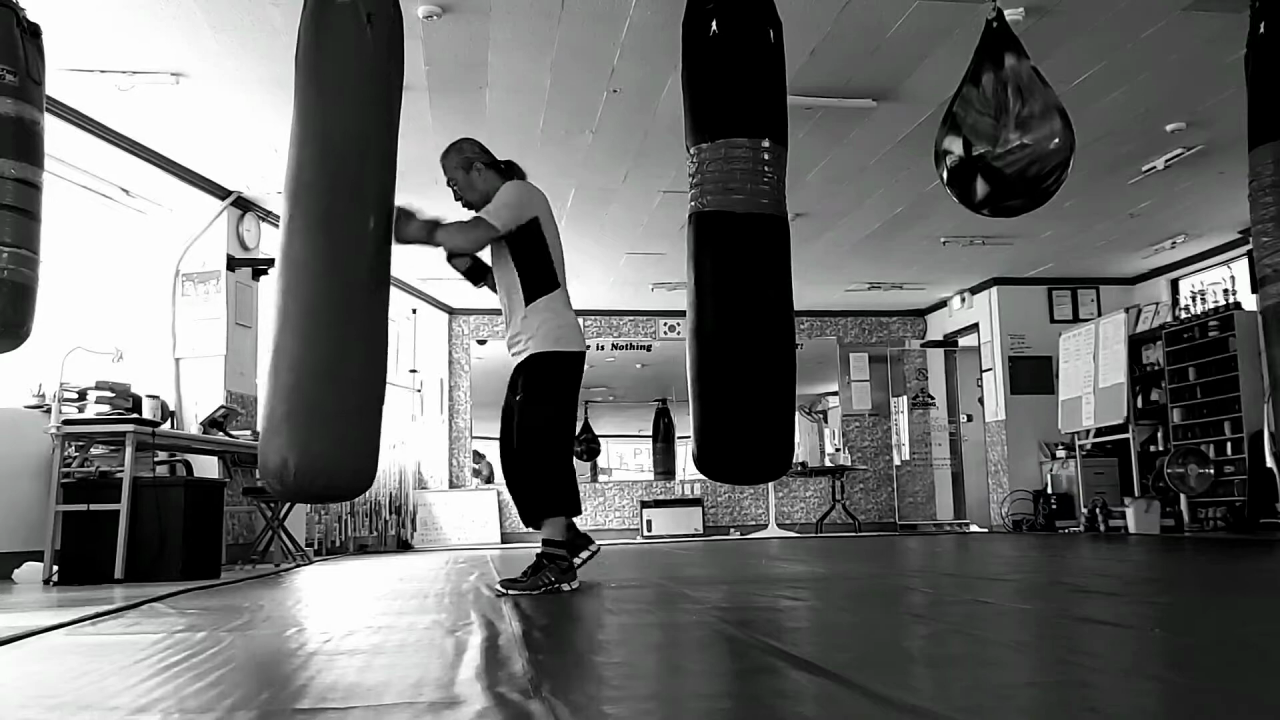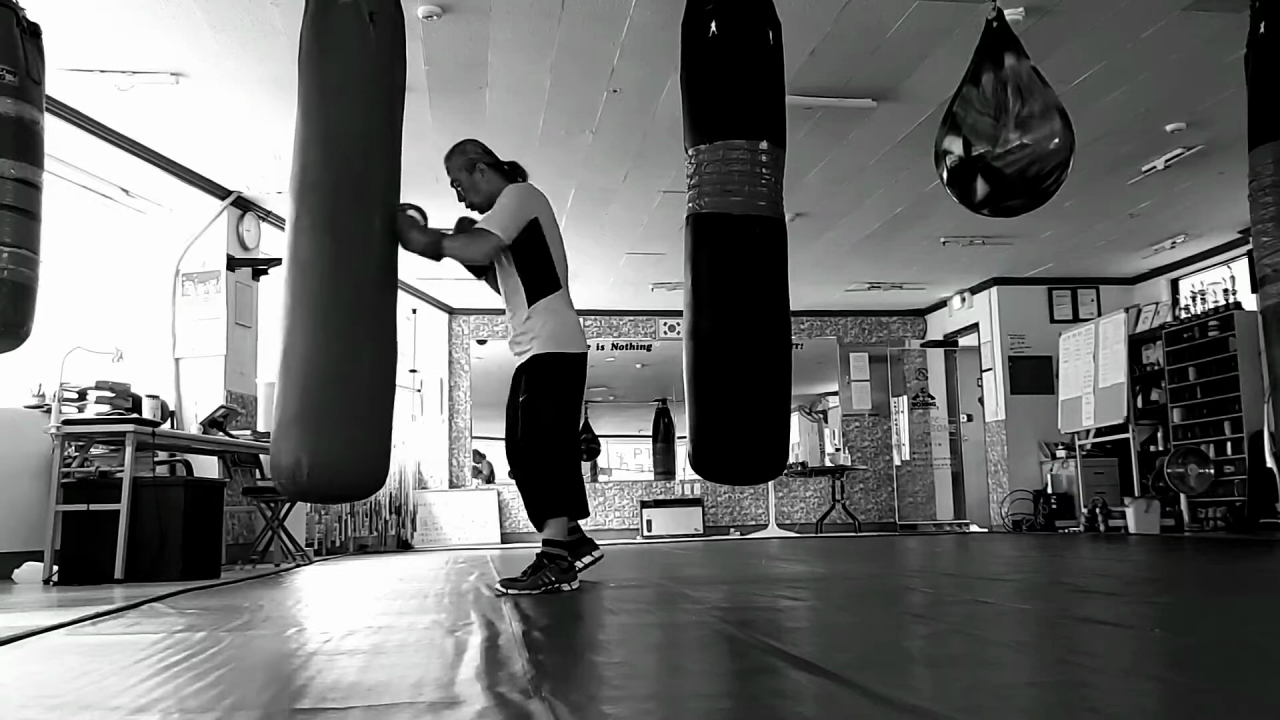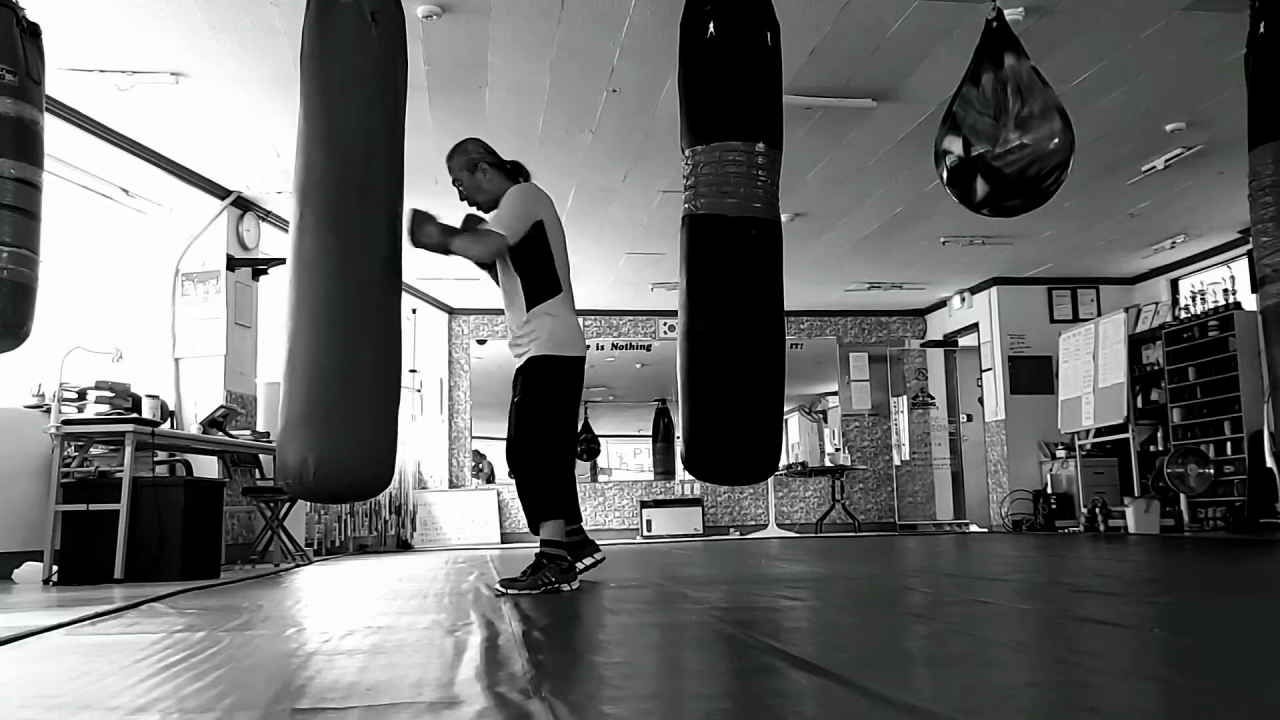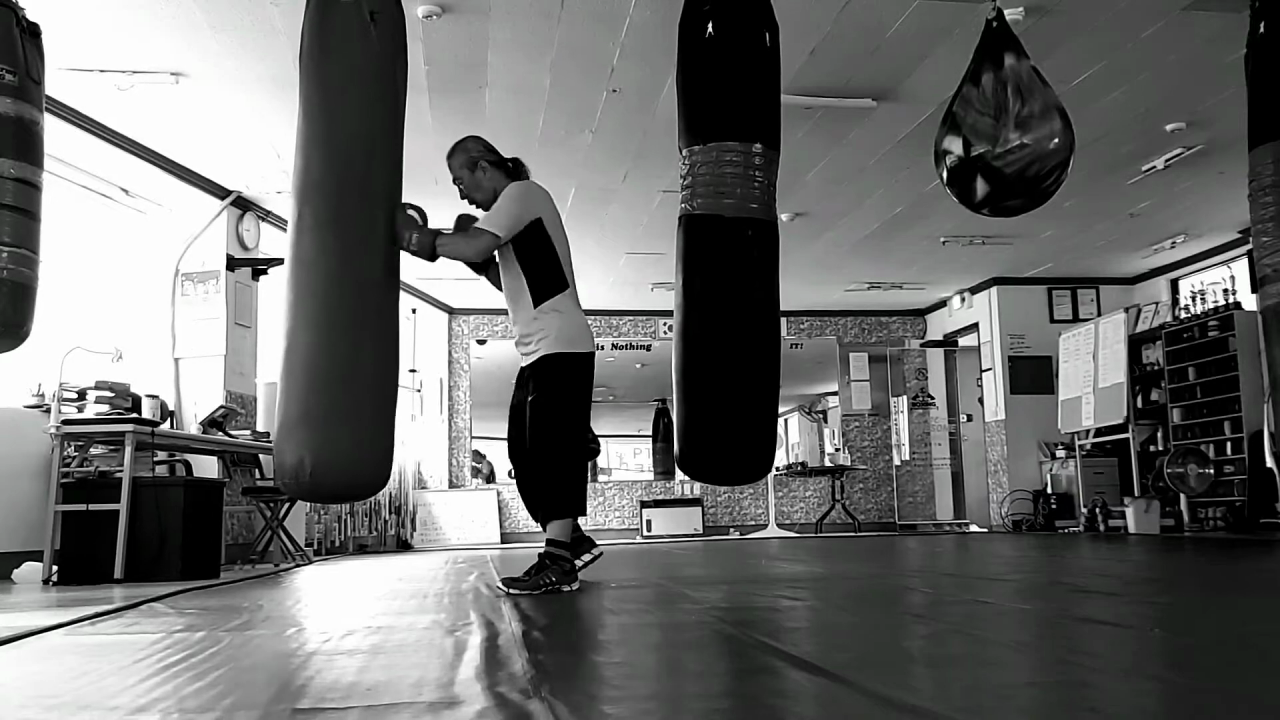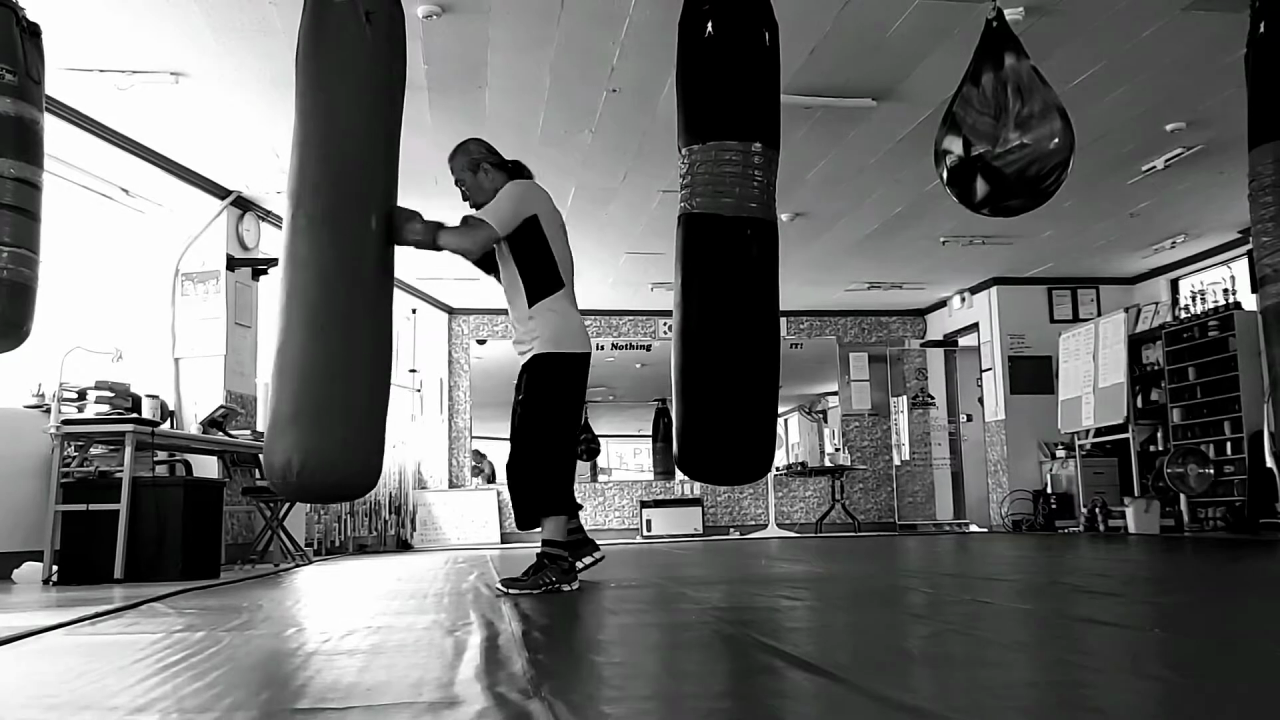
dt=0.3s
person 1, frame 1
left shoulder: (519, 194)
right shoulder: (508, 209)
left elbow: (469, 236)
right elbow: (511, 283)
left wrist: (419, 229)
left hip: (550, 348)
right hip: (538, 349)
left knee: (536, 452)
right knee: (526, 450)
left ankle: (555, 561)
right ankle: (569, 540)
person 1, frame 2
left shoulder: (519, 195)
right shoulder: (506, 212)
left elbow: (480, 250)
right elbow: (497, 275)
left wrist: (427, 239)
right wrist: (433, 246)
left hip: (551, 348)
right hip: (537, 351)
left knee: (541, 450)
right knee: (529, 451)
left ankle: (555, 560)
right ankle: (572, 543)
person 1, frame 3
left shoulder: (525, 197)
right shoulder: (512, 212)
left elbow: (481, 246)
right elbow: (511, 272)
left wrist: (438, 235)
right wrist: (482, 248)
left hip: (551, 349)
right hip: (542, 352)
left knee: (537, 451)
right knee: (544, 451)
left ankle: (554, 561)
right ankle: (575, 544)
person 1, frame 4
left shoulder: (522, 193)
right shoulder: (512, 207)
left elbow: (476, 246)
right elbow: (511, 280)
left wrist: (429, 241)
right wrist: (458, 251)
left hip: (558, 348)
right hip: (541, 351)
left knee: (549, 449)
right knee: (529, 449)
left ankle: (556, 561)
right ankle: (572, 542)
person 1, frame 5
left shoulder: (520, 193)
right shoulder: (523, 203)
left elbow: (472, 237)
right elbow: (521, 275)
left wrist: (415, 228)
right wrist: (480, 254)
left hip: (553, 348)
right hip: (549, 350)
left knee: (538, 451)
right knee: (546, 452)
left ankle: (554, 560)
right ankle: (575, 544)
